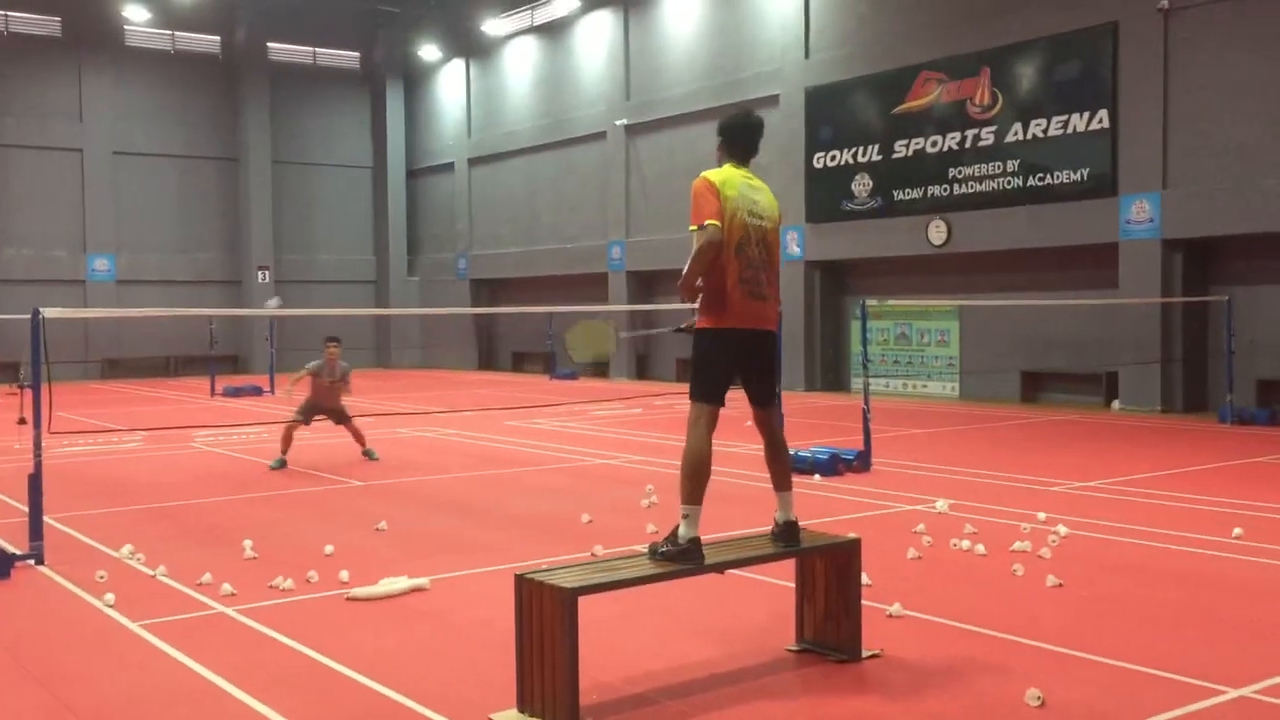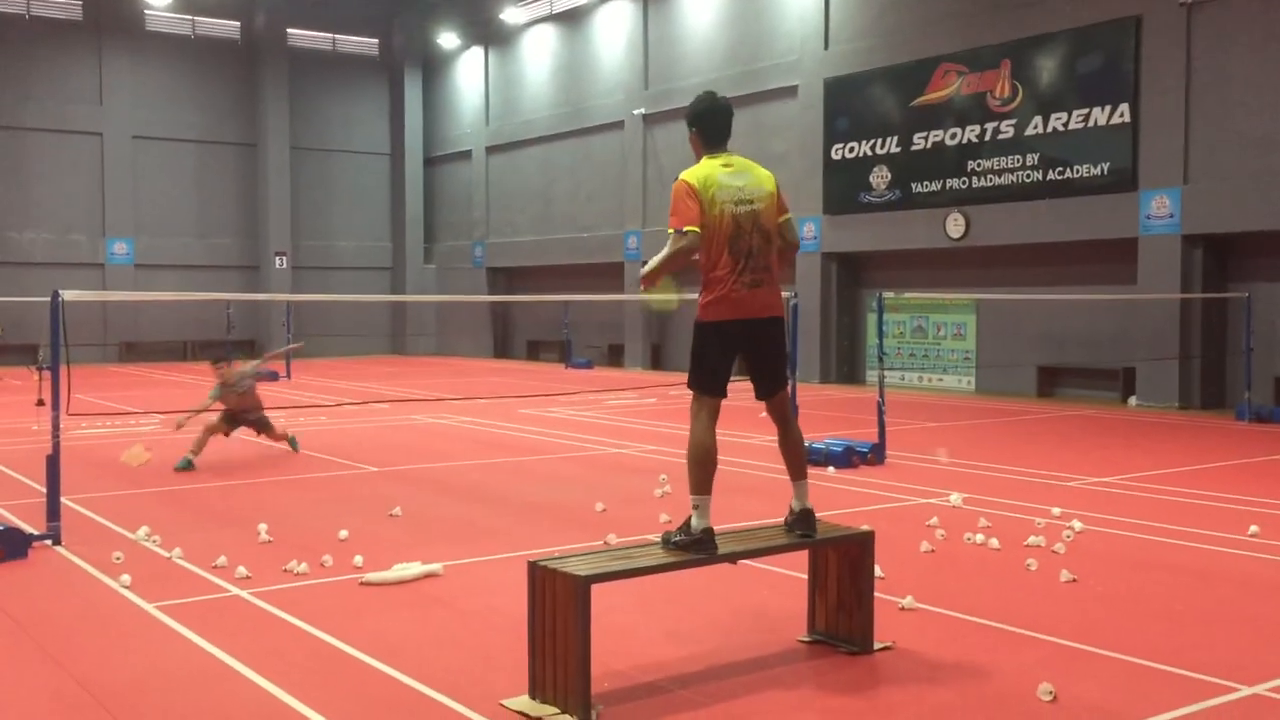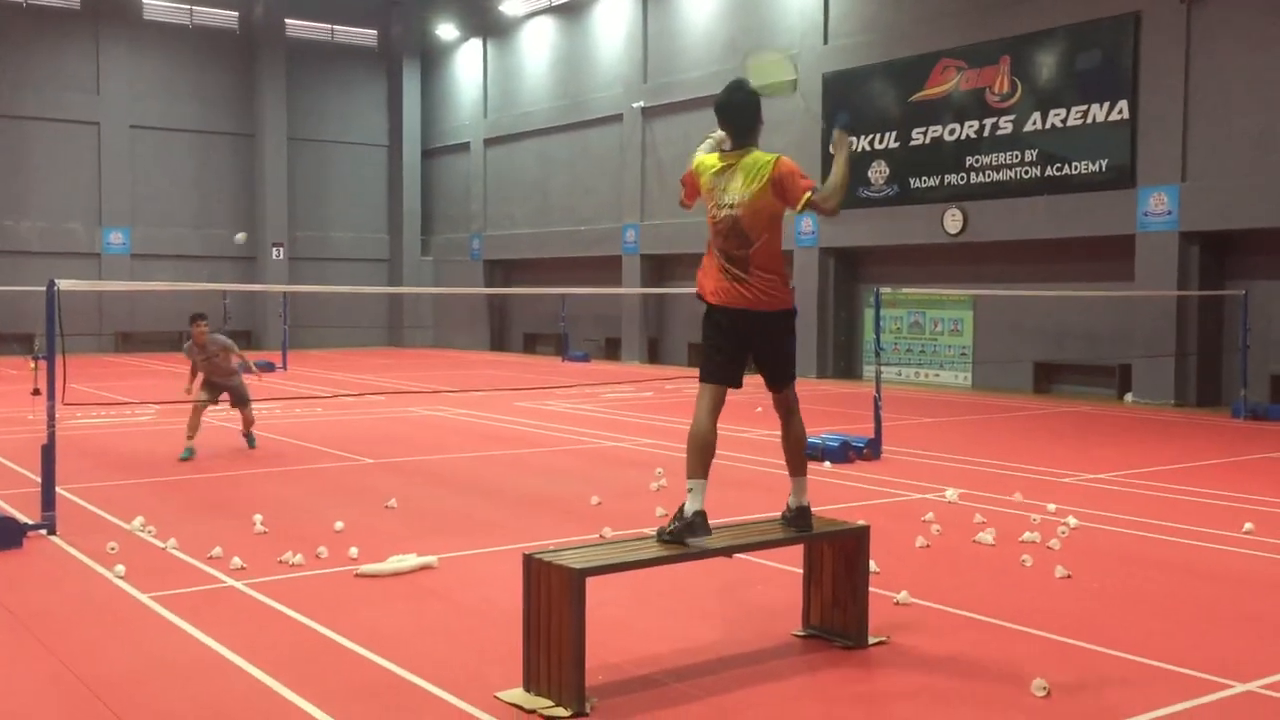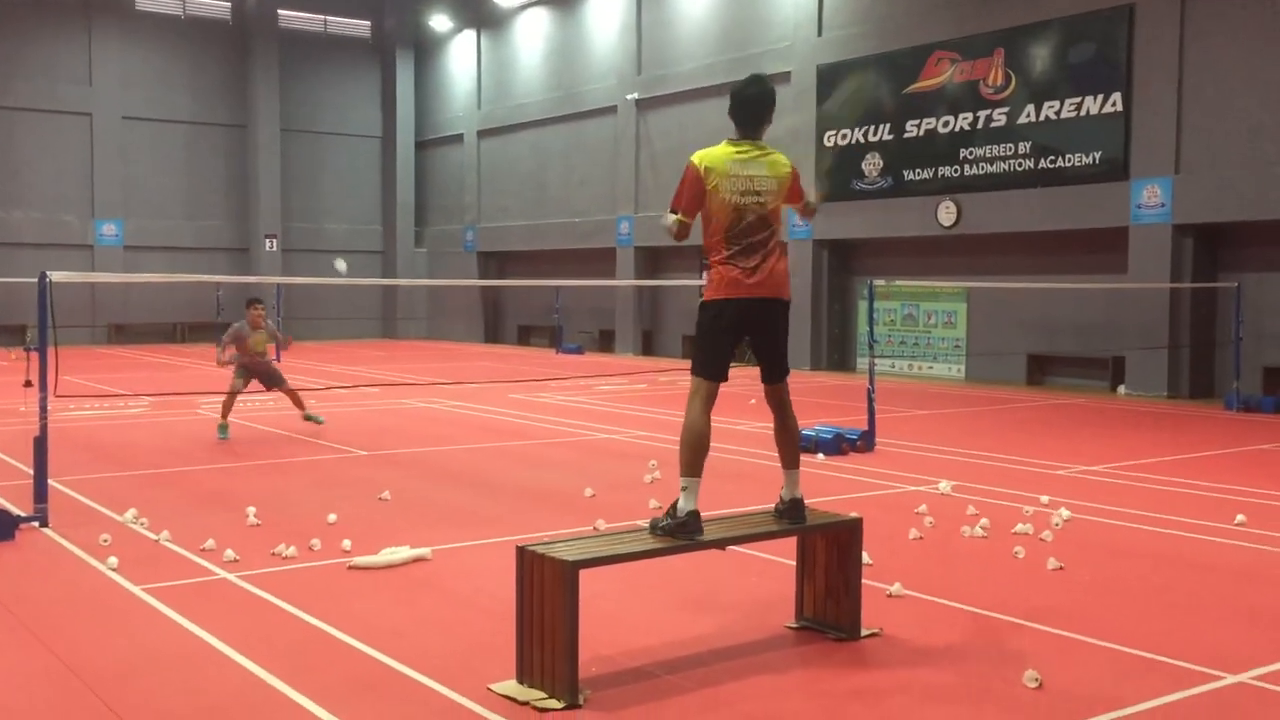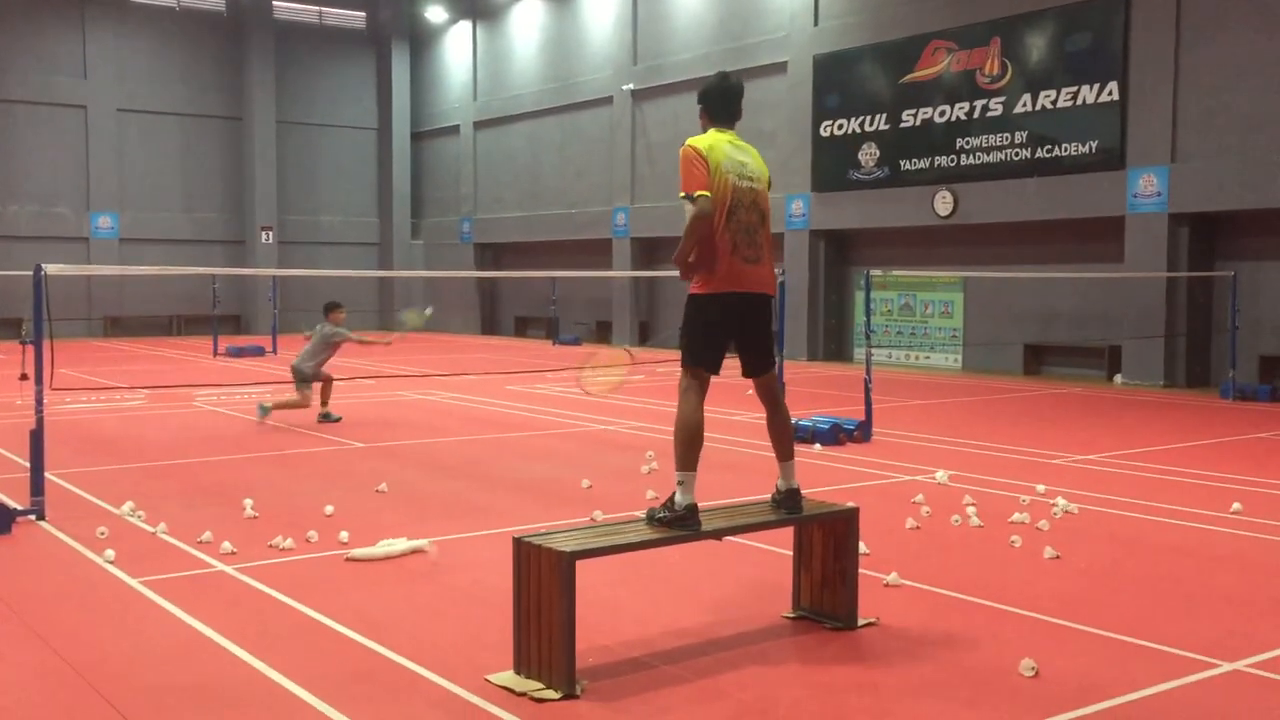
dt=0.4s
person 1, frame 1
left shoulder: (711, 181)
right shoulder: (768, 196)
left elbow: (710, 240)
left wrist: (688, 280)
left hip: (723, 320)
right hip: (764, 322)
left knee: (701, 420)
right knee: (769, 421)
left ankle: (687, 535)
right ankle: (786, 521)
person 1, frame 2
left shoulder: (692, 180)
right shoulder: (763, 176)
left elbow: (687, 244)
right elbow: (791, 243)
left wrist: (651, 271)
left hip: (720, 312)
right hip: (768, 311)
left knee: (704, 412)
right knee: (781, 408)
left ankle: (699, 525)
right ankle: (802, 509)
person 1, frame 3
left shoulder: (702, 166)
right shoulder: (774, 168)
left elbow: (685, 198)
right elbow: (827, 204)
left wrist: (709, 144)
right wrist: (842, 153)
left hip: (722, 307)
right hip: (772, 308)
left knee: (707, 404)
right knee: (787, 405)
left ankle: (693, 509)
right ankle: (799, 505)
person 1, frame 4
left shoulder: (702, 162)
right shoulder: (784, 168)
left elbow: (679, 231)
right elbow: (807, 211)
left wrist: (682, 218)
left hip: (723, 296)
right hip: (772, 299)
left knee: (701, 396)
right knee: (779, 397)
left ankle: (687, 508)
right ankle: (792, 498)
person 1, frame 5
left shoulder: (697, 147)
right shoulder: (756, 159)
left elbow: (702, 210)
left wrist: (686, 256)
left hip: (717, 287)
right hip: (759, 288)
left knee: (693, 387)
right knee: (770, 389)
left ankle: (684, 500)
right ankle: (789, 489)
